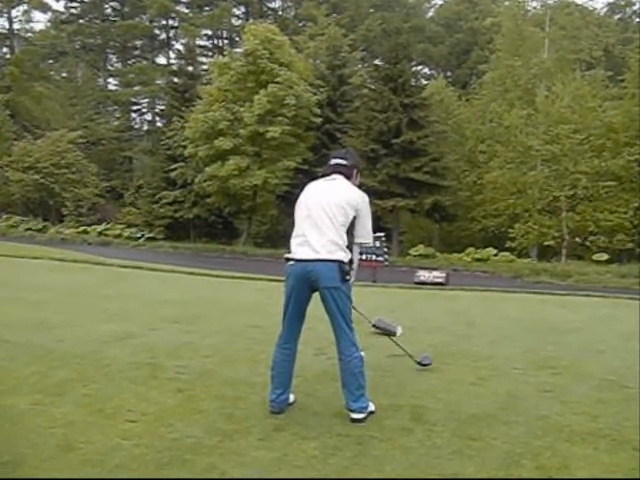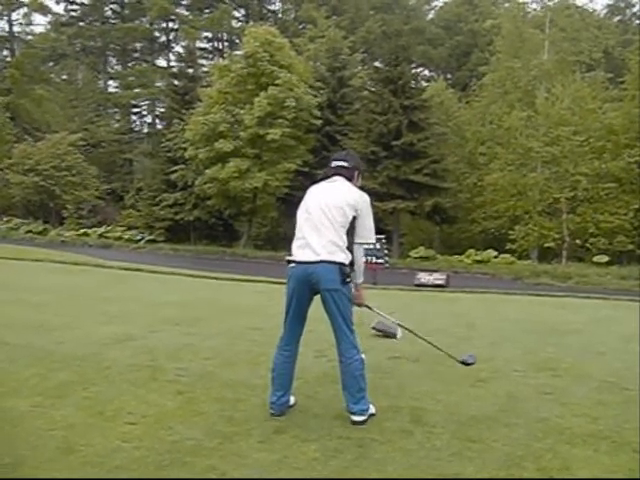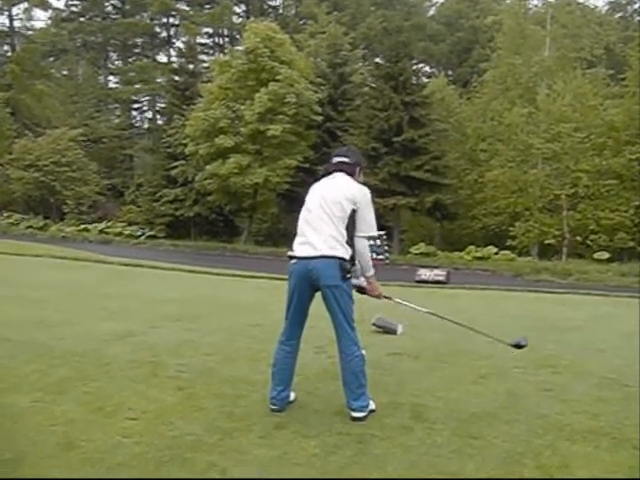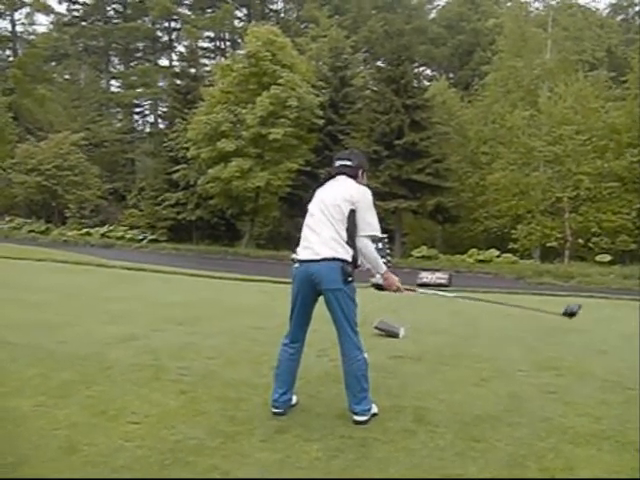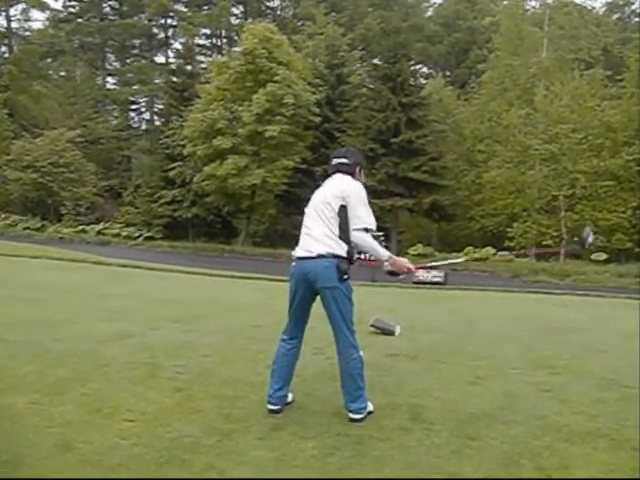
dt=0.5s
person 1, frame 1
left shoulder: (309, 188)
right shoulder: (357, 196)
right elbow: (357, 244)
right wrist: (349, 278)
left hip: (298, 264)
right hip: (331, 267)
left knee: (288, 335)
right knee: (345, 338)
left ankle: (278, 399)
right ankle: (358, 406)
person 1, frame 2
left shoulder: (312, 191)
right shoulder: (358, 197)
right elbow: (357, 246)
right wrist: (357, 285)
left hip: (299, 266)
right hip: (331, 268)
left knee: (289, 338)
right knee: (346, 341)
left ankle: (278, 401)
right ankle: (359, 408)
person 1, frame 3
left shoulder: (316, 187)
right shoulder: (359, 191)
right elbow: (360, 240)
right wrist: (369, 277)
left hip: (300, 262)
right hip: (331, 265)
left knee: (290, 333)
right knee: (347, 337)
left ankle: (278, 397)
right ankle: (358, 404)
person 1, frame 4
left shoulder: (322, 191)
right shoulder: (359, 192)
right elbow: (362, 241)
left wrist: (368, 268)
right wrist: (384, 273)
left hip: (303, 265)
right hip: (333, 267)
left knee: (294, 336)
right knee: (350, 340)
left ankle: (280, 400)
right ankle: (361, 408)
person 1, frame 5
left shoulder: (322, 190)
right shoulder: (353, 187)
right elbow: (357, 235)
left wrist: (381, 259)
right wrist: (390, 259)
left hip: (301, 263)
right hip: (329, 265)
left knee: (291, 334)
right knee: (345, 338)
left ankle: (276, 397)
right ankle: (357, 406)
